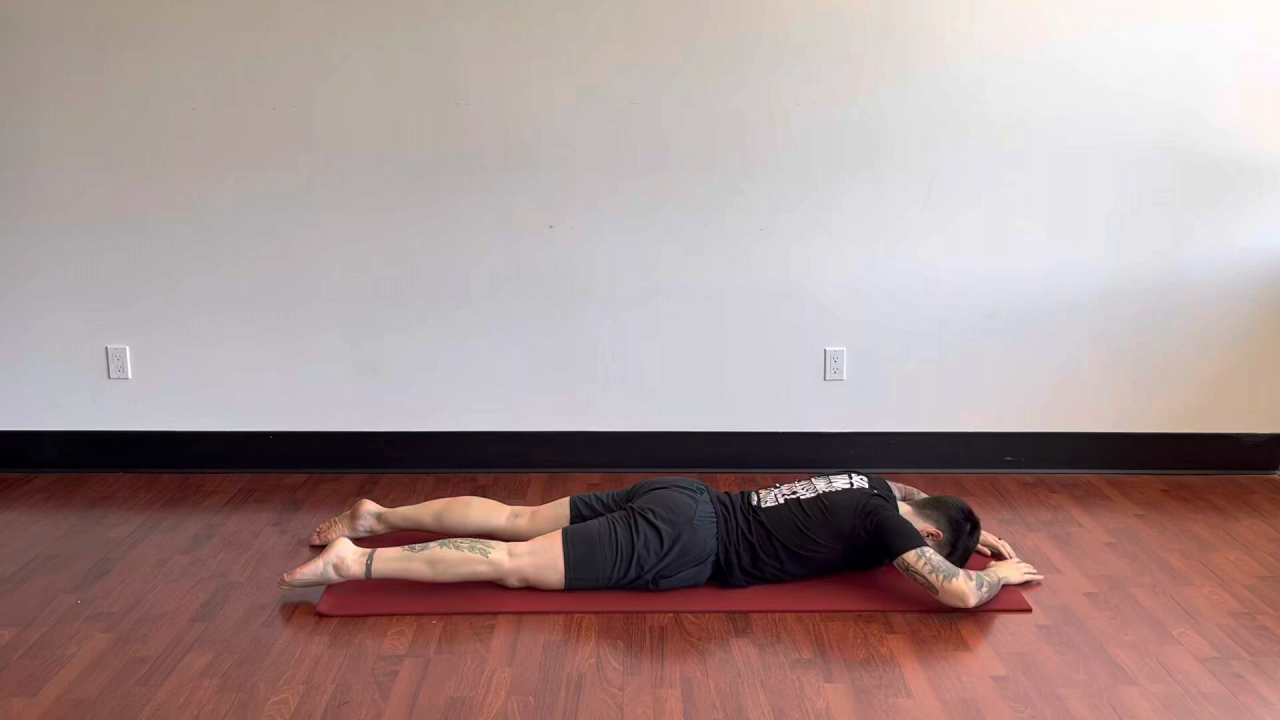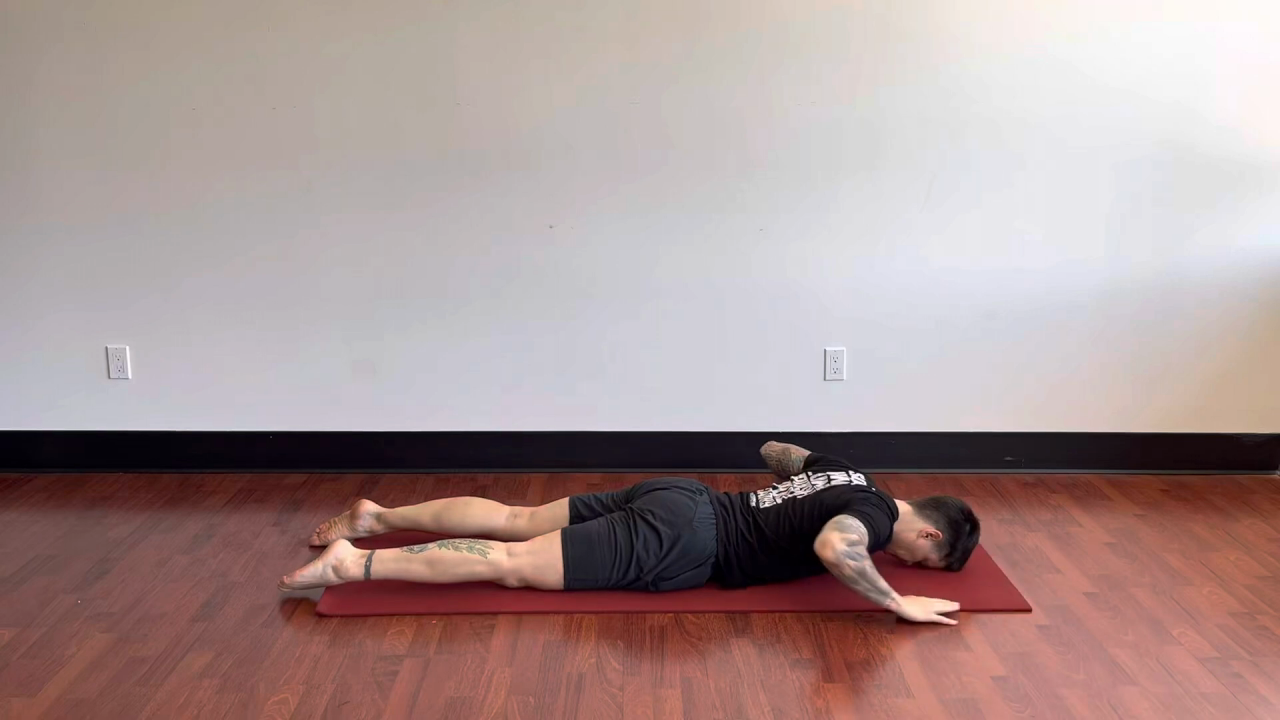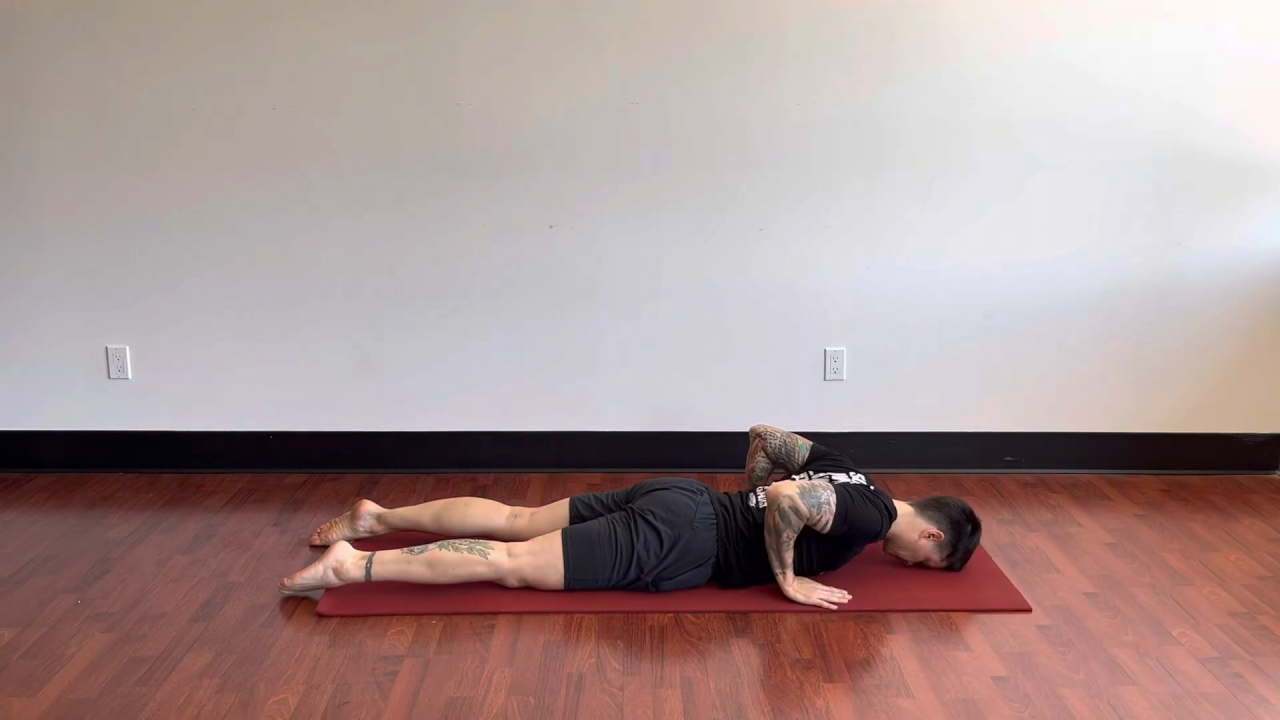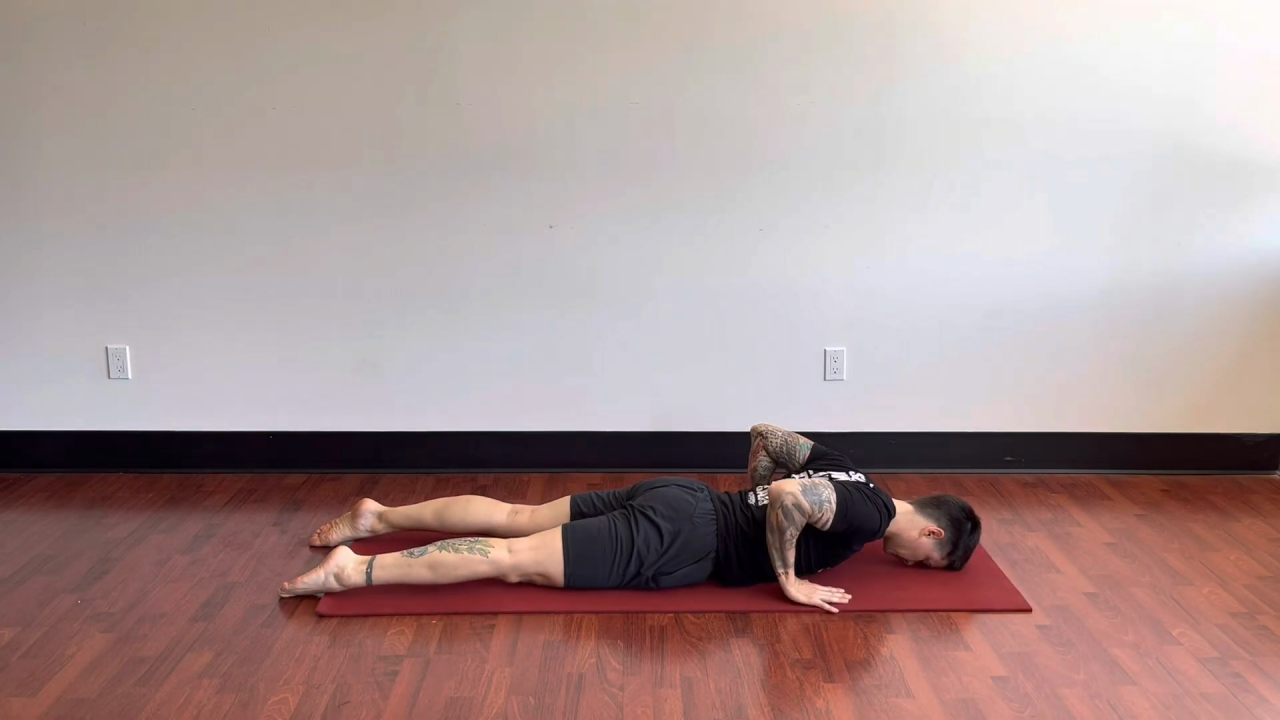
dt=0.5s
person 1, frame 1
left shoulder: (868, 484)
right shoulder: (883, 520)
right elbow: (960, 591)
left wrist: (975, 532)
right wrist: (1002, 576)
left hip: (681, 501)
right hip: (682, 542)
left knee: (514, 522)
right knee: (514, 565)
left ankle: (377, 516)
right ankle: (356, 561)
person 1, frame 2
left shoulder: (850, 476)
right shoulder: (876, 515)
left elbow: (773, 448)
right elbow: (831, 548)
right wrist: (901, 603)
left hip: (674, 500)
right hip: (677, 544)
left knee: (514, 521)
right knee: (513, 565)
left ankle: (376, 516)
right ankle: (354, 562)
person 1, frame 3
left shoulder: (845, 472)
right shoulder: (868, 513)
left elbow: (763, 434)
right elbow: (787, 498)
right wrist: (785, 578)
left hip: (675, 499)
right hip: (676, 542)
left knee: (514, 522)
right knee: (513, 565)
left ankle: (376, 517)
right ankle: (353, 565)
person 1, frame 4
left shoulder: (845, 470)
right shoulder: (869, 512)
left elbow: (764, 431)
right elbow: (788, 496)
right wrist: (787, 580)
left hip: (675, 499)
right hip: (677, 539)
left knee: (515, 520)
right knee: (517, 561)
left ankle: (378, 516)
right ankle: (355, 570)
